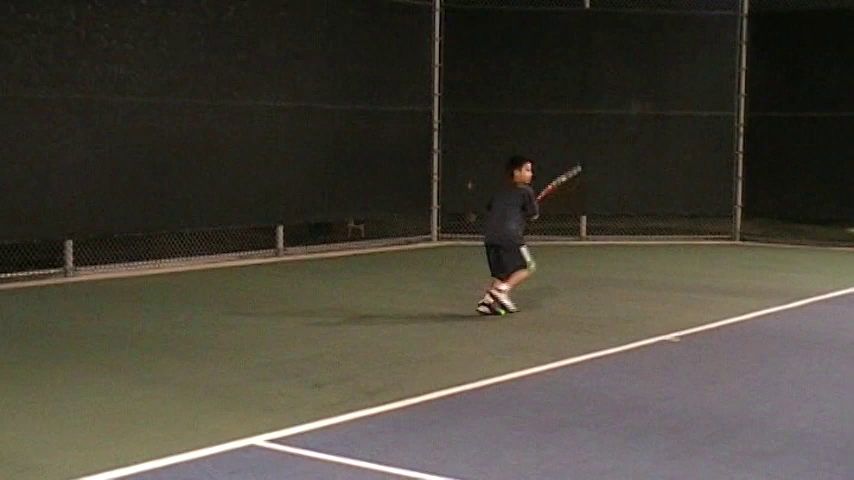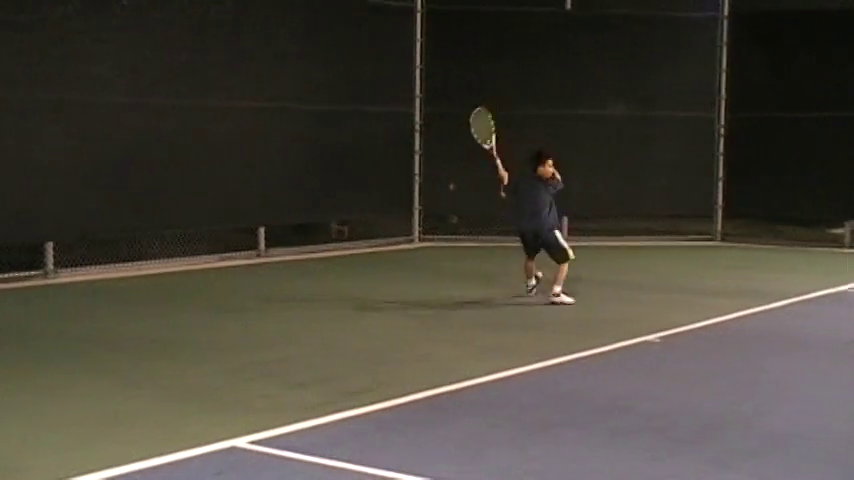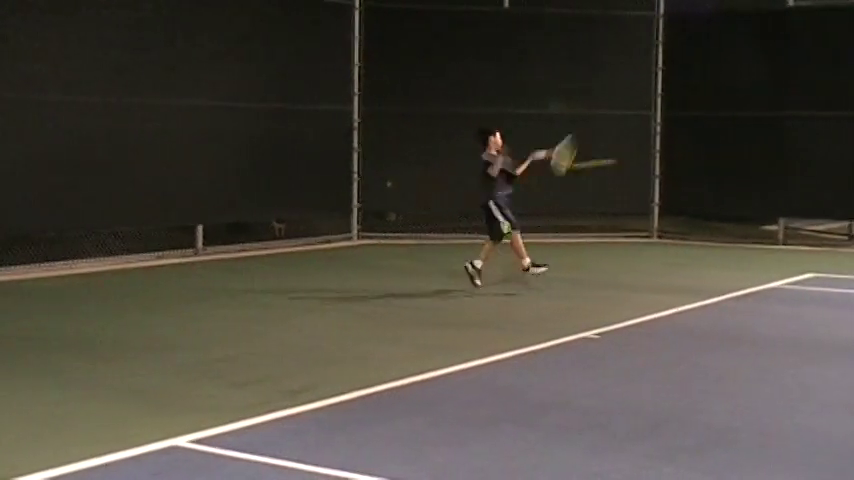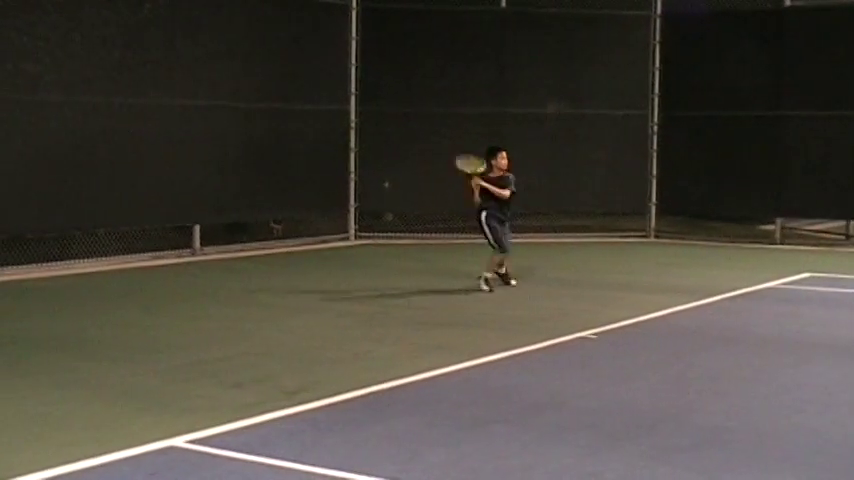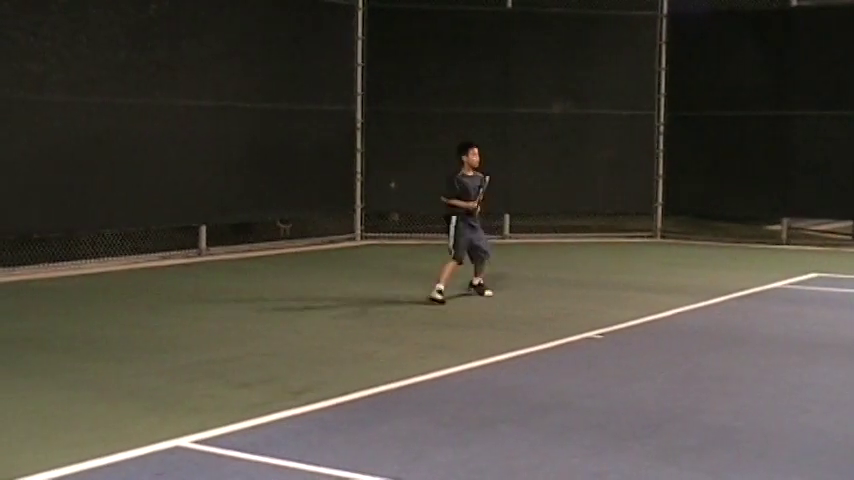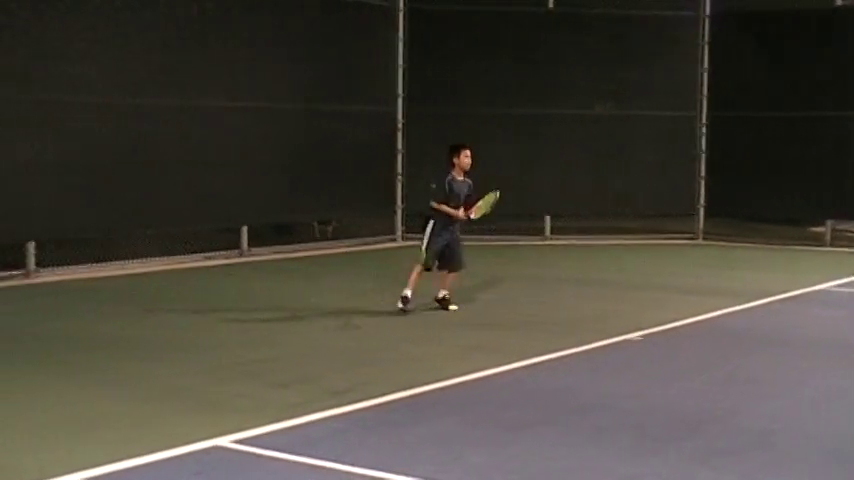
dt=0.5s
person 1, frame 1
left shoulder: (500, 192)
right shoulder: (525, 192)
left elbow: (490, 208)
right elbow: (533, 215)
right wrist: (532, 203)
left hip: (491, 237)
right hip: (509, 236)
left knee: (501, 275)
right knee: (526, 269)
left ankle: (486, 301)
right ankle: (501, 290)
person 1, frame 2
left shoulder: (521, 180)
right shoulder: (549, 184)
left elbow: (506, 192)
right elbow: (558, 180)
left wrist: (504, 177)
left hip: (525, 228)
right hip: (545, 227)
left knee: (530, 256)
right knee: (565, 258)
left ankle: (531, 284)
right ankle: (556, 292)
person 1, frame 3
left shoulder: (502, 159)
right shoulder: (487, 158)
left elbow: (514, 174)
right elbow: (492, 173)
left wrist: (531, 158)
right wrist: (499, 163)
left hip: (500, 200)
right hip: (494, 200)
left knee: (495, 237)
right knee: (513, 231)
left ankle: (475, 265)
right ankle: (527, 264)
person 1, frame 4
left shoulder: (508, 178)
right shoulder: (483, 178)
left elbow: (505, 194)
right elbow: (477, 203)
left wrist: (485, 184)
right wrist: (476, 188)
left hip: (502, 218)
right hip: (487, 217)
left knee: (503, 249)
right knee: (502, 248)
left ankle: (500, 271)
right ankle: (486, 276)
person 1, frame 5
left shoulder: (479, 178)
right shoulder: (456, 179)
right elbow: (446, 199)
left wrist: (476, 206)
right wrist: (465, 205)
left hip: (473, 221)
right hip: (457, 221)
left knee: (483, 253)
right knee: (457, 257)
left ankle: (477, 282)
right ankle: (438, 289)
person 1, frame 6
left shoulder: (468, 184)
right shoulder: (447, 181)
left elbow: (465, 206)
right elbow: (434, 203)
left wrist: (467, 212)
right wrist: (455, 213)
left hip: (452, 228)
right hip: (436, 224)
left knee: (456, 264)
right knee: (424, 261)
left ankle: (442, 295)
right ankle: (406, 295)
